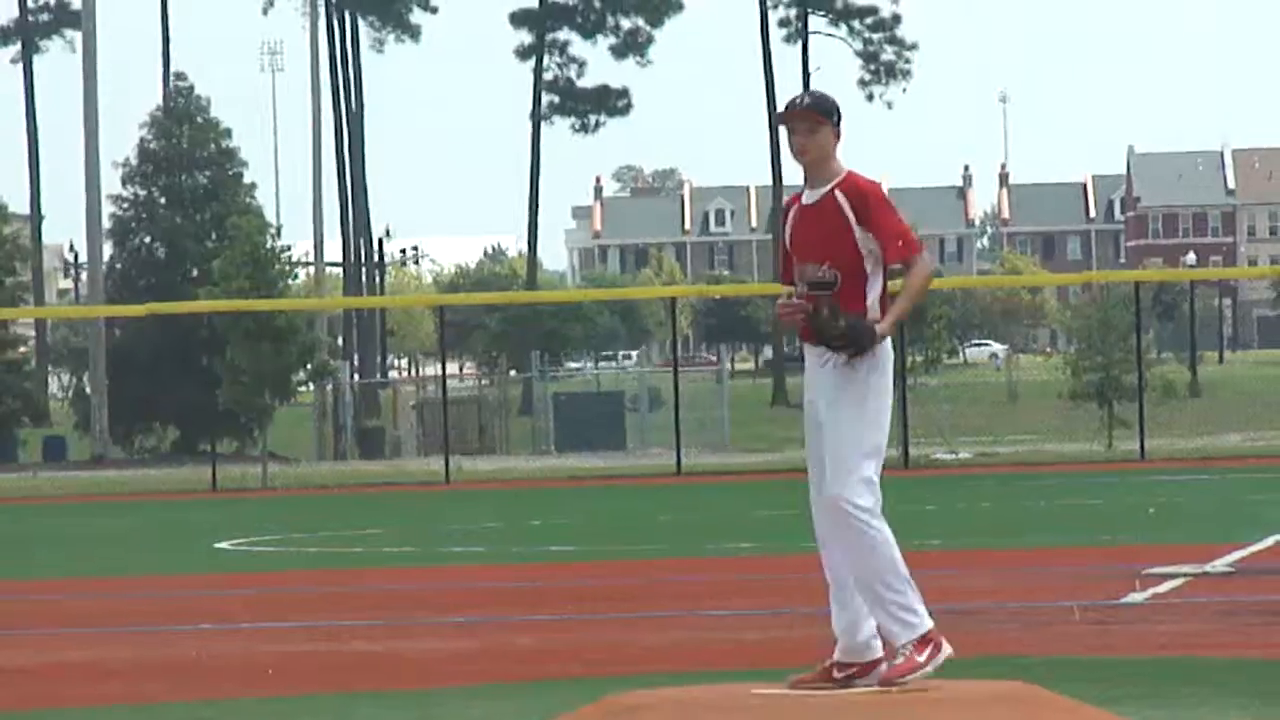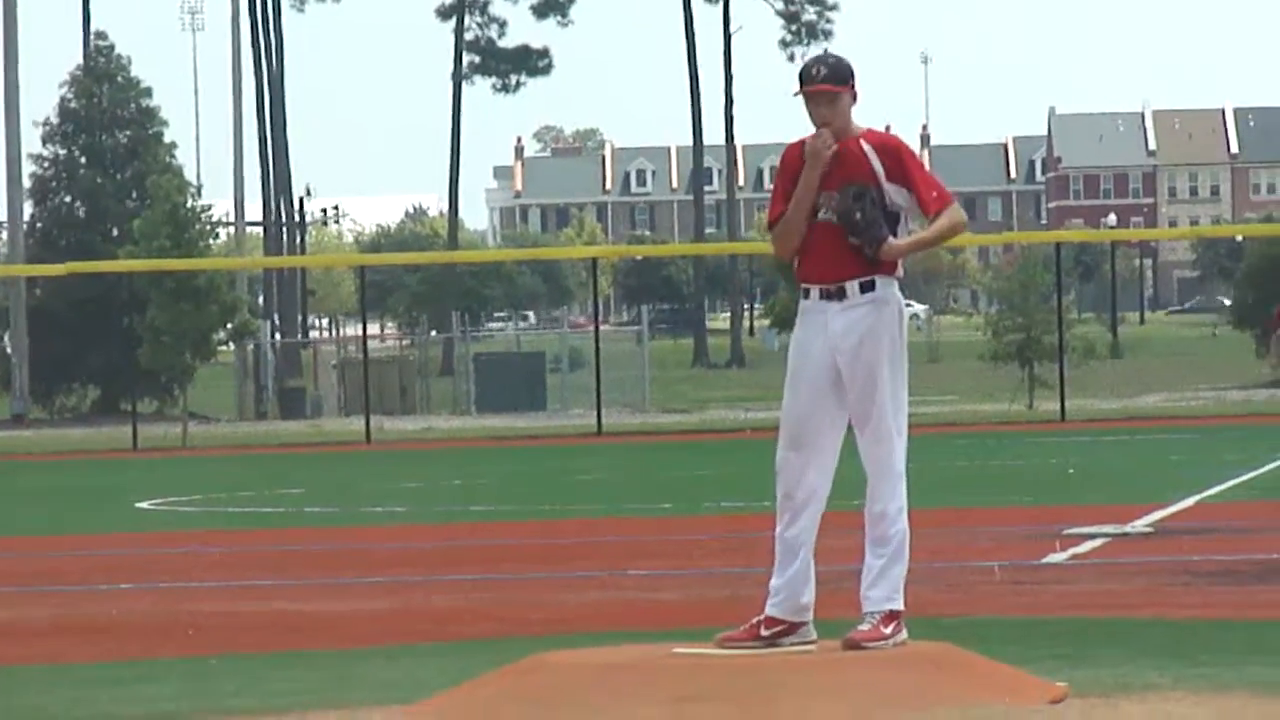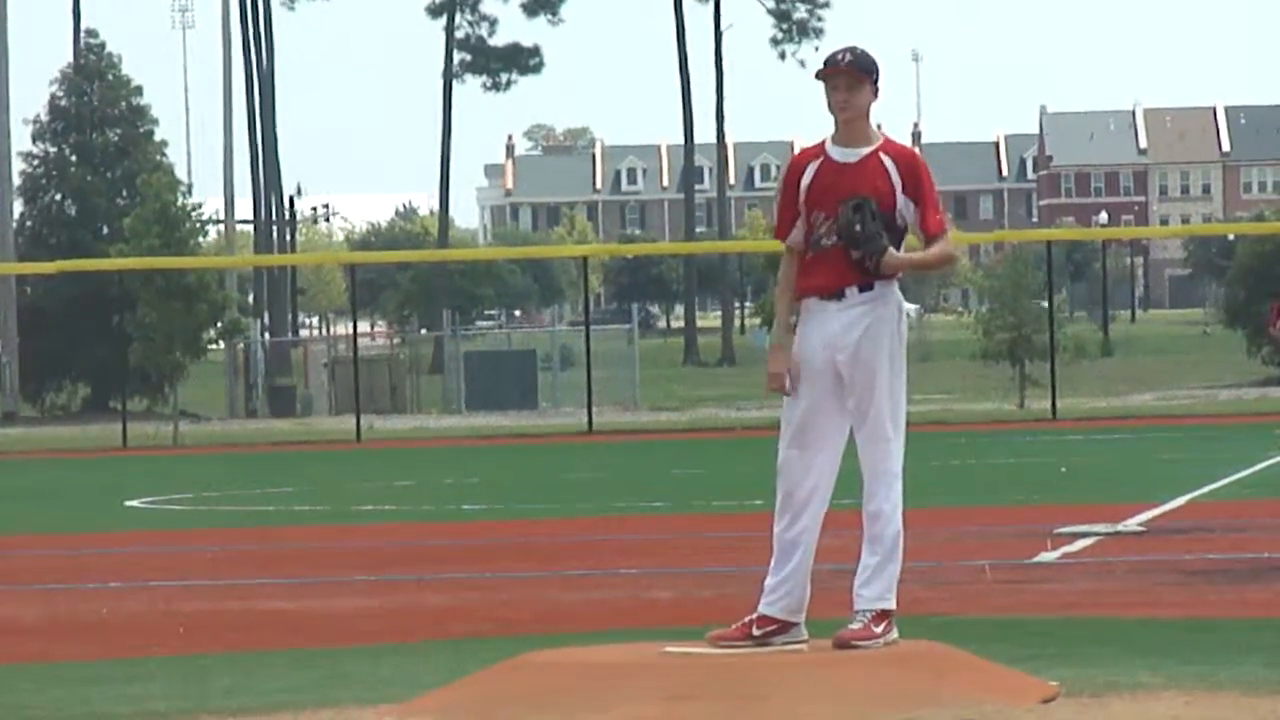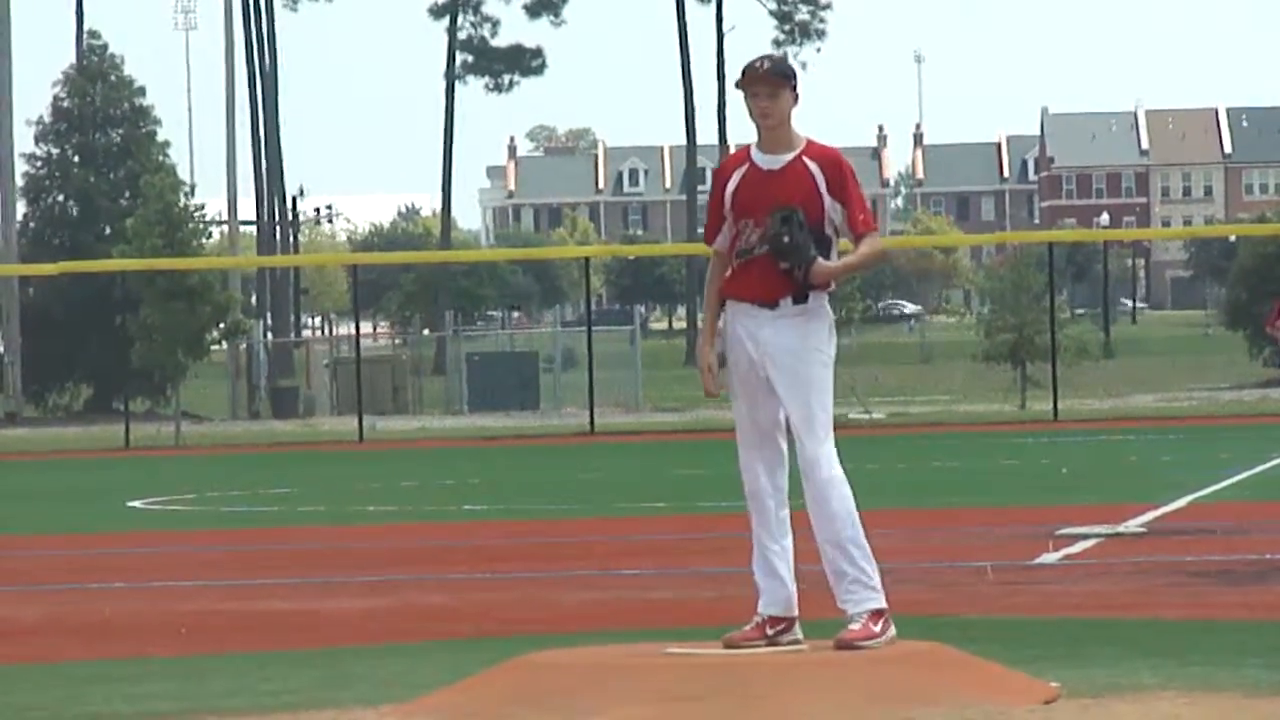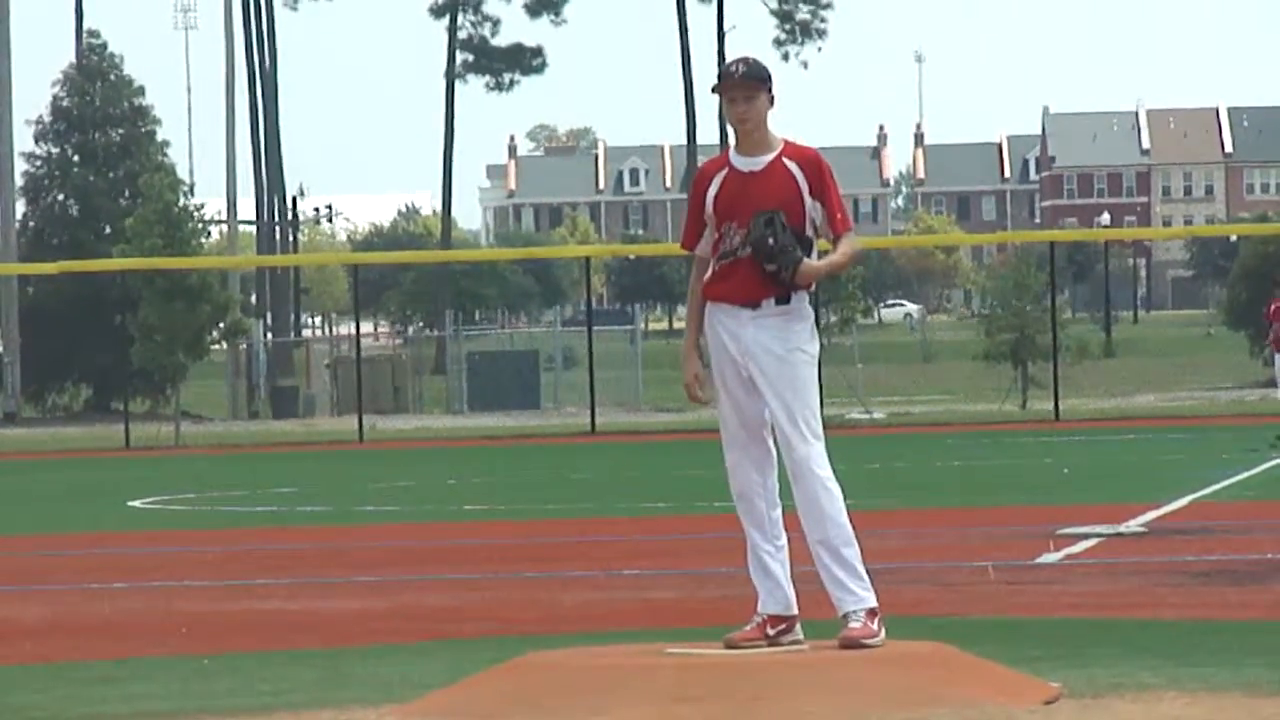
dt=1s
person 1, frame 1
left shoulder: (861, 195)
right shoulder: (794, 208)
left elbow: (920, 264)
left wrist: (888, 320)
right wrist: (782, 303)
left hip: (860, 359)
right hip: (815, 360)
left knee: (850, 496)
right knee: (828, 506)
left ankle: (917, 635)
right ankle: (858, 652)
person 1, frame 2
left shoulder: (886, 150)
right shoulder: (796, 157)
left elbow: (954, 217)
right elbow: (781, 248)
left wrist: (904, 244)
right wrist: (813, 172)
left hip: (871, 309)
right hip: (813, 314)
left knee: (883, 456)
right knee: (798, 461)
left ankle: (886, 608)
right ankle: (788, 611)
person 1, frame 3
left shoulder: (901, 162)
right shoulder: (804, 166)
left elbow: (945, 249)
right elbow: (792, 258)
left wrist: (903, 259)
right wrist: (779, 342)
left hip: (873, 315)
right hip: (815, 320)
left knee: (880, 461)
right knee: (799, 469)
left ankle: (877, 608)
right ankle: (779, 610)
person 1, frame 4
left shoulder: (827, 164)
right shoulder: (730, 173)
left elbow: (871, 242)
right elbow: (719, 262)
left wrist: (835, 267)
right wrist: (707, 339)
left hip: (802, 322)
right hip: (743, 325)
left knee: (817, 458)
right knee: (759, 467)
left ankle: (867, 606)
right ankle: (777, 610)
person 1, frame 5
left shoulder: (806, 165)
right shoulder: (709, 177)
left elbow: (848, 243)
right elbow: (700, 268)
left wrist: (820, 266)
right wrist: (690, 350)
left hip: (784, 322)
right hip: (725, 326)
left knee: (806, 457)
right knee: (747, 467)
left ankle: (860, 605)
right ankle: (777, 610)
